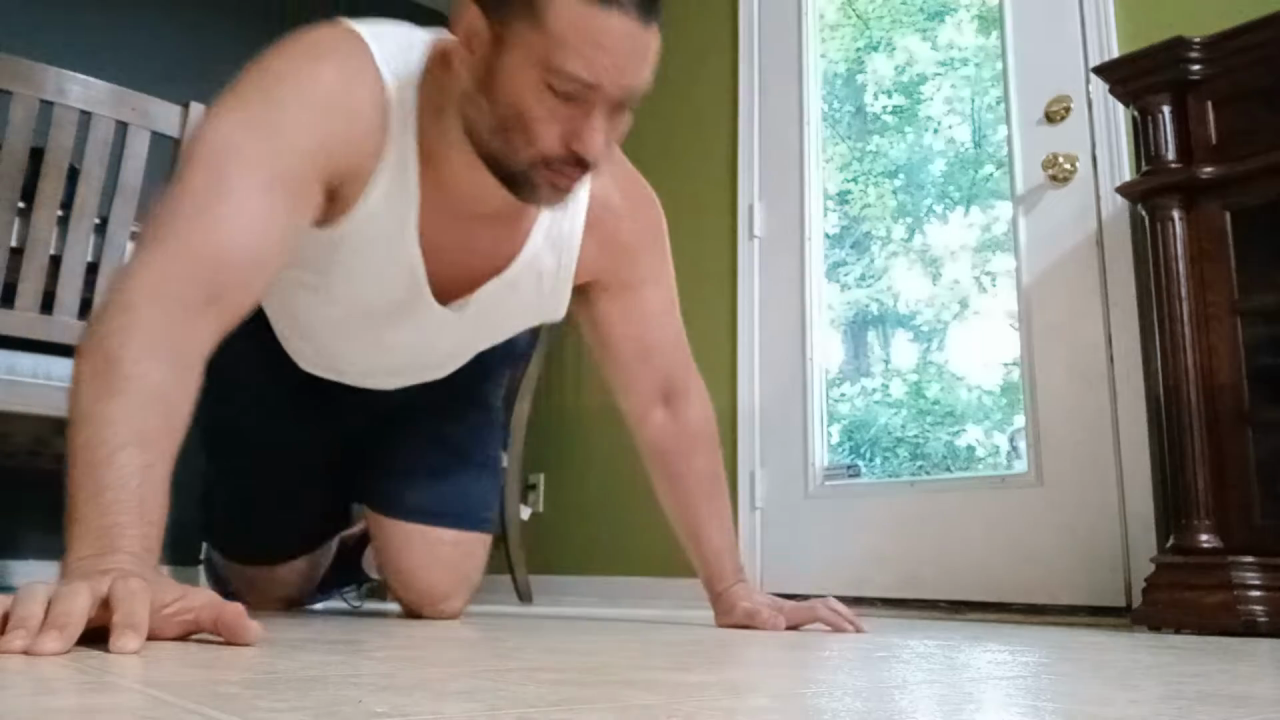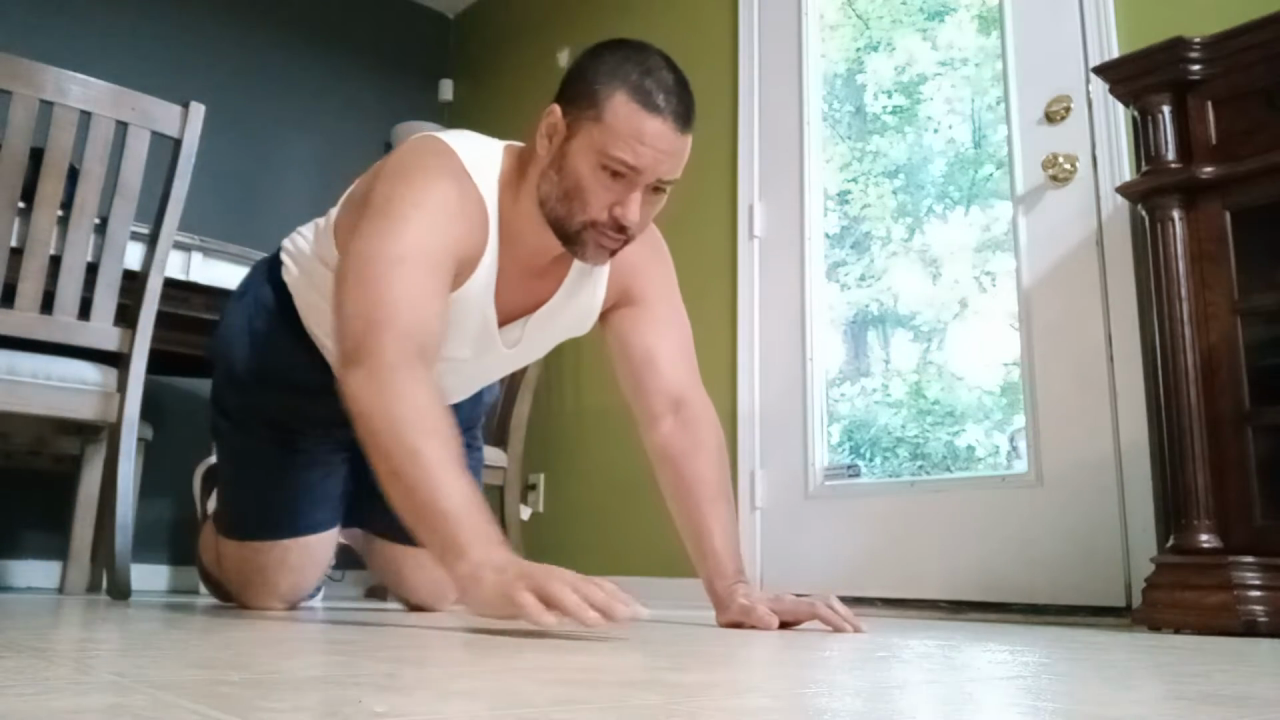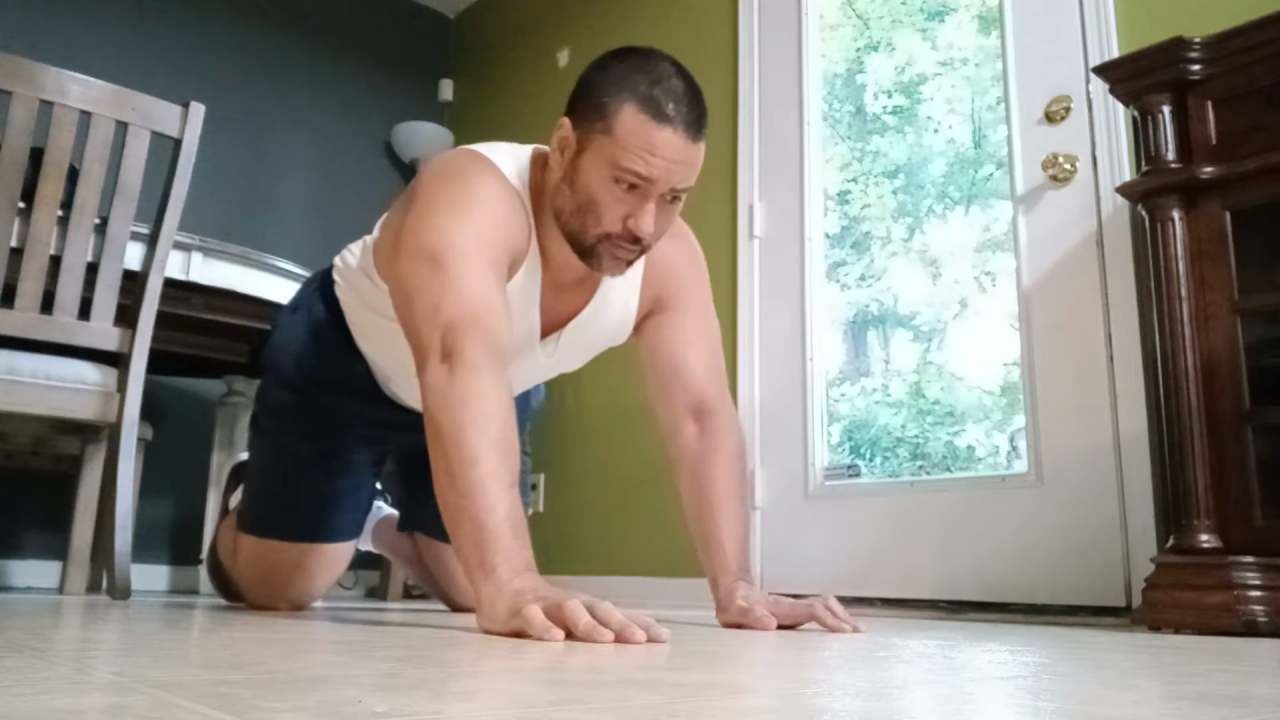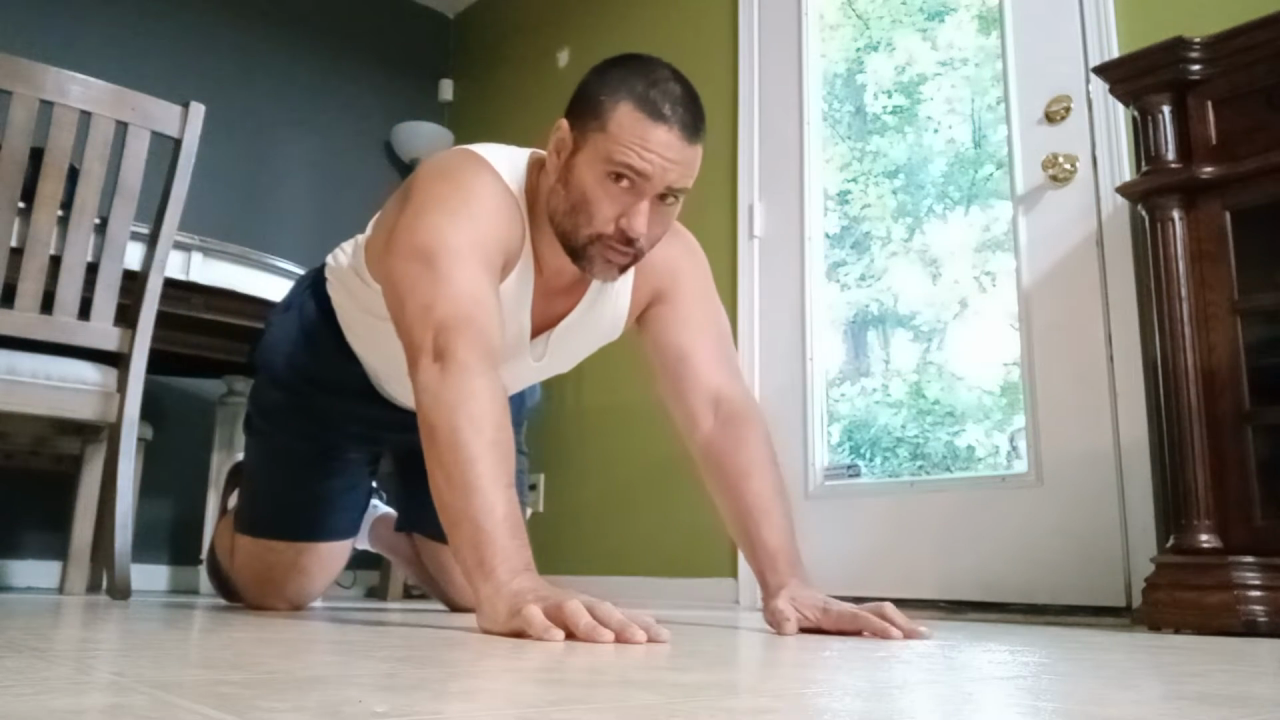
dt=0.7s
person 1, frame 1
left shoulder: (614, 214)
right shoulder: (333, 87)
left elbow: (665, 399)
right elbow: (162, 308)
left wrist: (731, 589)
right wrist: (110, 565)
left hip: (446, 374)
right hip: (278, 350)
left knee: (436, 594)
right knee: (268, 585)
left ankle: (366, 542)
right ankle: (325, 544)
person 1, frame 2
left shoulder: (633, 258)
right shoulder: (434, 189)
left elbow: (677, 413)
right elbow: (384, 372)
left wrist: (732, 590)
right wrist: (487, 563)
left hip: (443, 387)
right hip: (293, 344)
left knee: (436, 594)
right knee: (269, 589)
left ankle: (358, 519)
right ankle: (227, 499)
person 1, frame 3
left shoulder: (671, 260)
right shoulder: (473, 198)
left elbow: (702, 418)
right elbow: (461, 369)
left wrist: (734, 589)
right wrist: (510, 585)
left hip: (485, 395)
right hip: (342, 361)
left knee: (473, 589)
right knee: (279, 588)
left ankle: (398, 530)
right ankle: (250, 498)
person 1, frame 4
left shoulder: (668, 262)
right shoulder: (466, 199)
left elbow: (722, 412)
right elbow: (454, 371)
left wrist: (787, 584)
right wrist: (512, 586)
left hip: (479, 392)
right hip: (335, 357)
left knee: (471, 587)
right knee: (280, 589)
left ankle: (398, 530)
right ankle: (248, 499)
